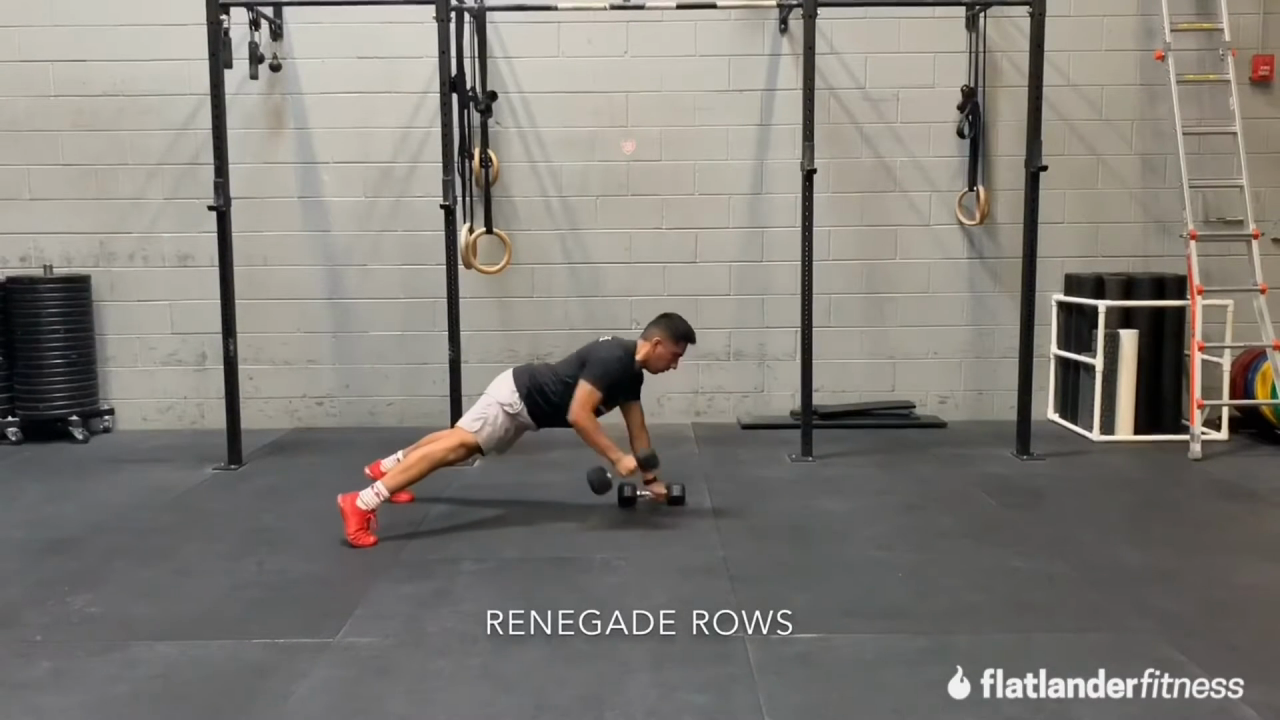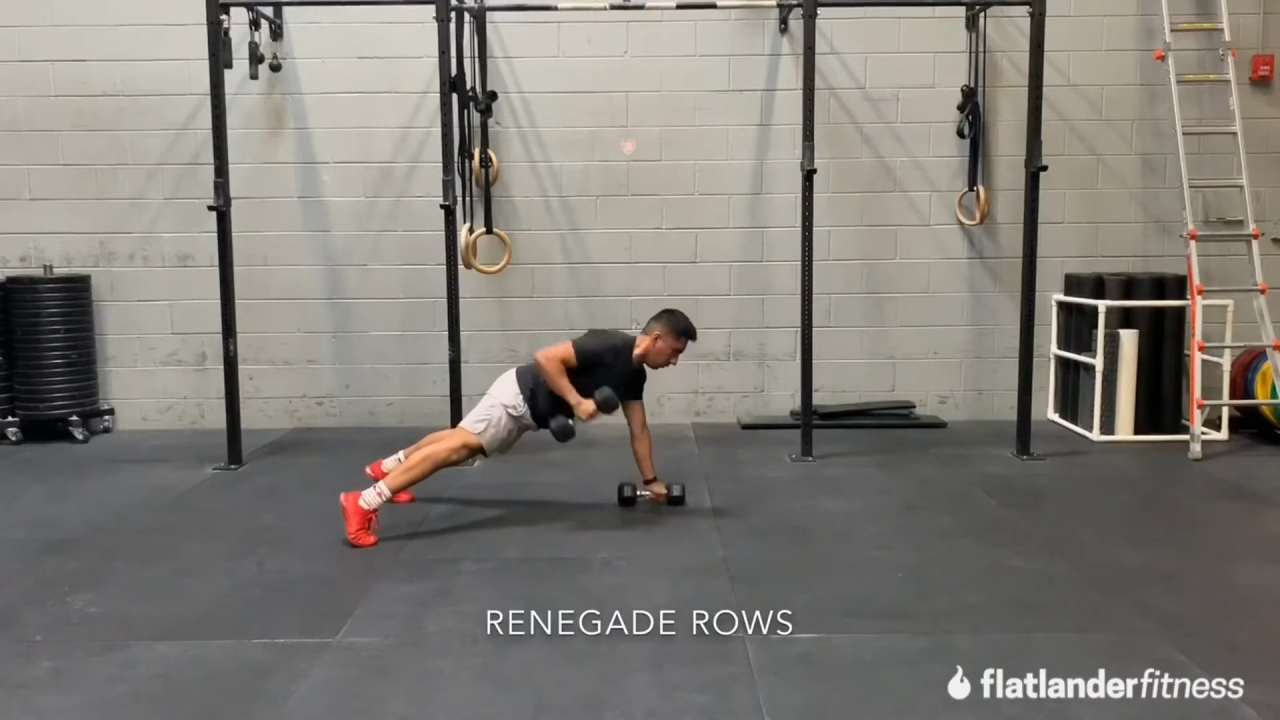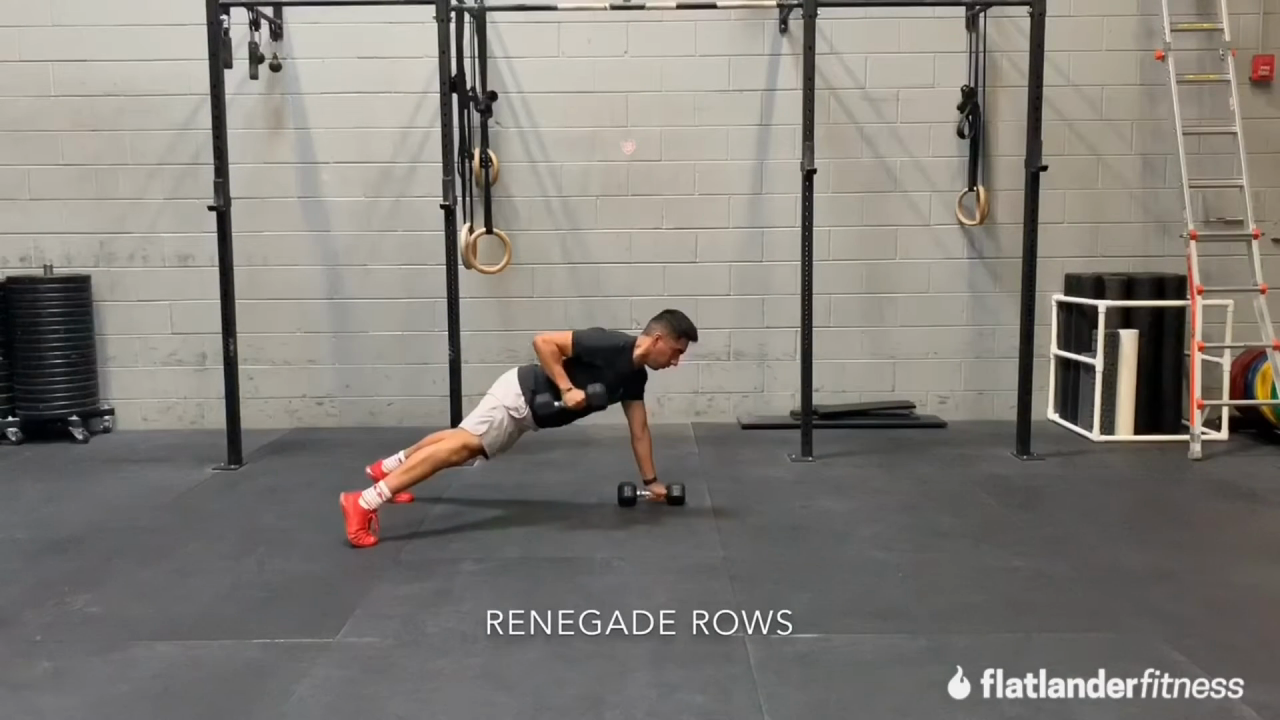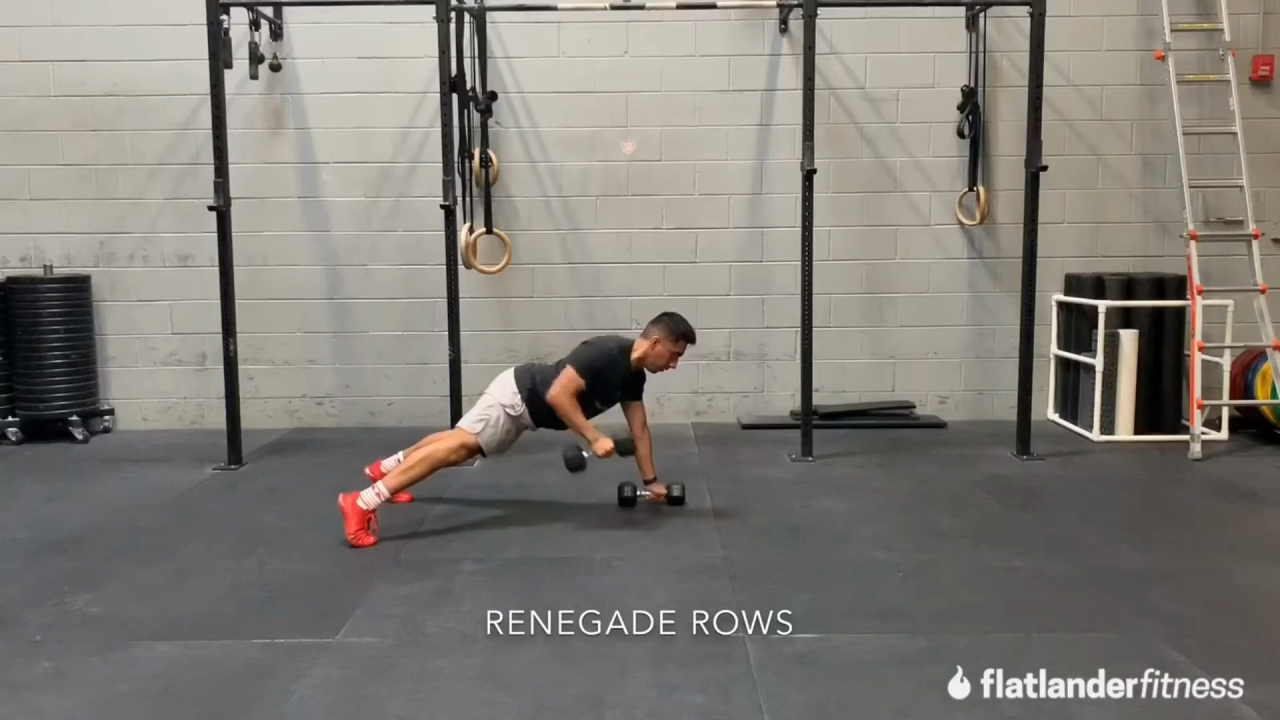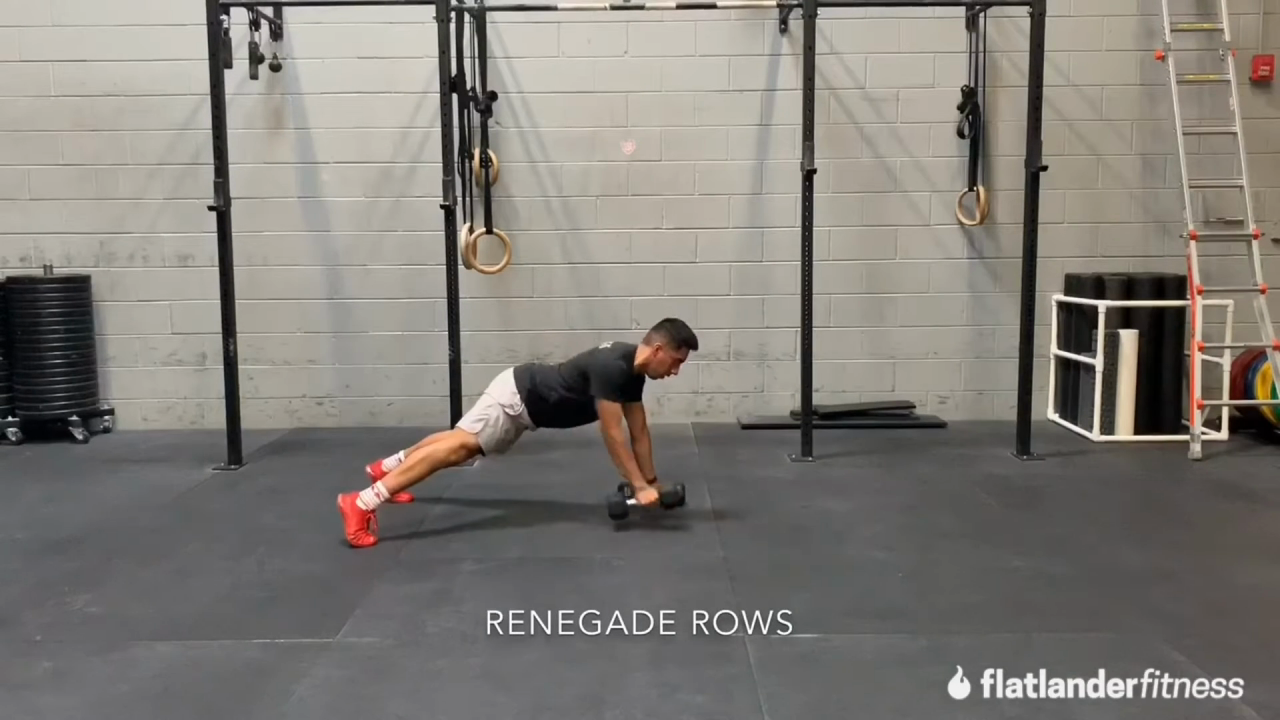
dt=0.2s
person 1, frame 1
left shoulder: (631, 371)
right shoulder: (613, 358)
left elbow: (637, 429)
right elbow: (577, 417)
left wrist: (650, 480)
right wrist: (617, 459)
left hip: (526, 406)
right hip: (517, 395)
left knee: (460, 440)
right knee: (456, 445)
left ankle: (387, 467)
right ankle: (362, 503)
person 1, frame 2
left shoulder: (634, 372)
right shoulder: (611, 346)
left elbow: (638, 428)
right elbow: (545, 357)
left wrist: (651, 481)
right wrist: (577, 401)
left hip: (530, 410)
right hip: (520, 395)
left knee: (460, 439)
right knee: (459, 446)
left ankle: (388, 467)
right ankle: (364, 502)
person 1, frame 3
left shoulder: (635, 373)
right shoulder: (610, 344)
left elbow: (639, 429)
right elbow: (543, 341)
left wrist: (651, 481)
right wrist: (567, 389)
left hip: (531, 409)
right hip: (522, 394)
left knee: (461, 439)
right knee: (460, 446)
left ankle: (387, 467)
right ankle: (364, 502)
person 1, frame 4
left shoulder: (633, 374)
right shoulder: (607, 352)
left elbow: (639, 430)
right elbow: (557, 394)
left wrist: (651, 481)
right wrist: (595, 439)
left hip: (528, 409)
right hip: (519, 394)
left knee: (460, 440)
right knee: (458, 446)
left ankle: (386, 468)
right ankle: (363, 503)
person 1, frame 5
left shoulder: (633, 373)
right shoulder: (612, 365)
left elbow: (639, 431)
right elbow: (613, 434)
left wrist: (650, 479)
right wrist: (639, 487)
left hip: (527, 405)
right hip: (517, 395)
left knee: (460, 440)
right knee: (457, 446)
left ankle: (388, 467)
right ankle: (362, 503)
